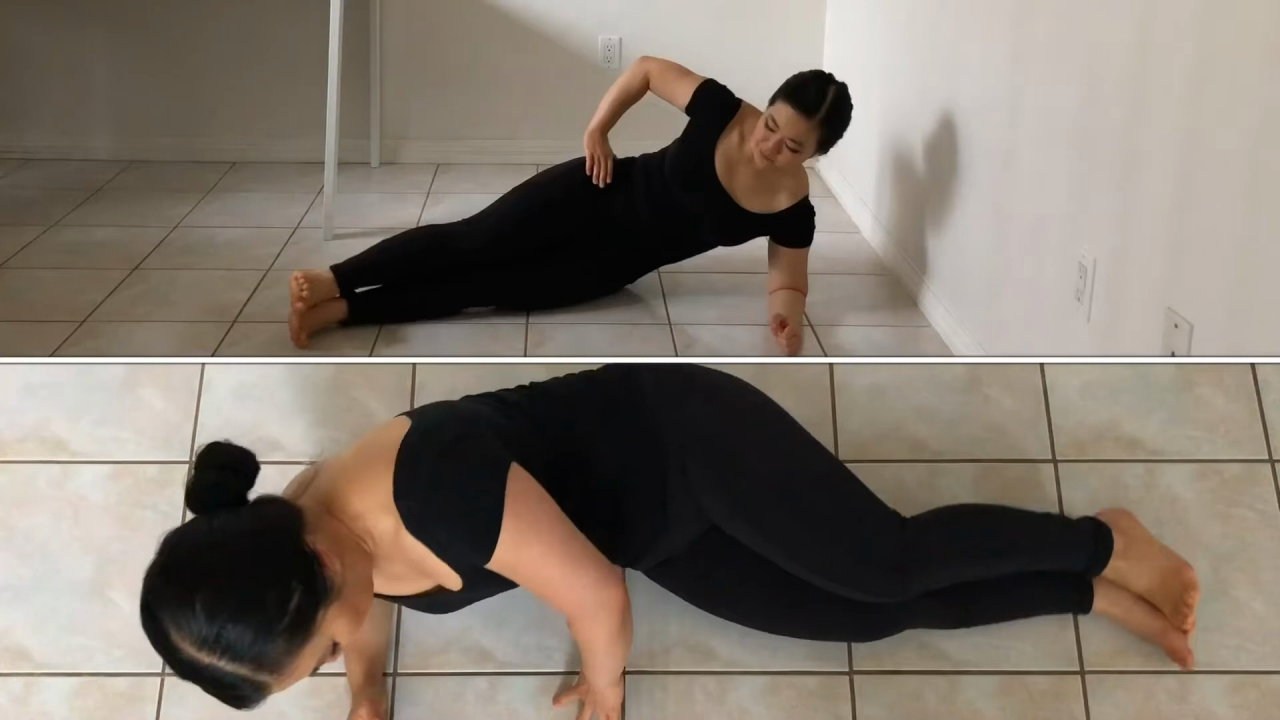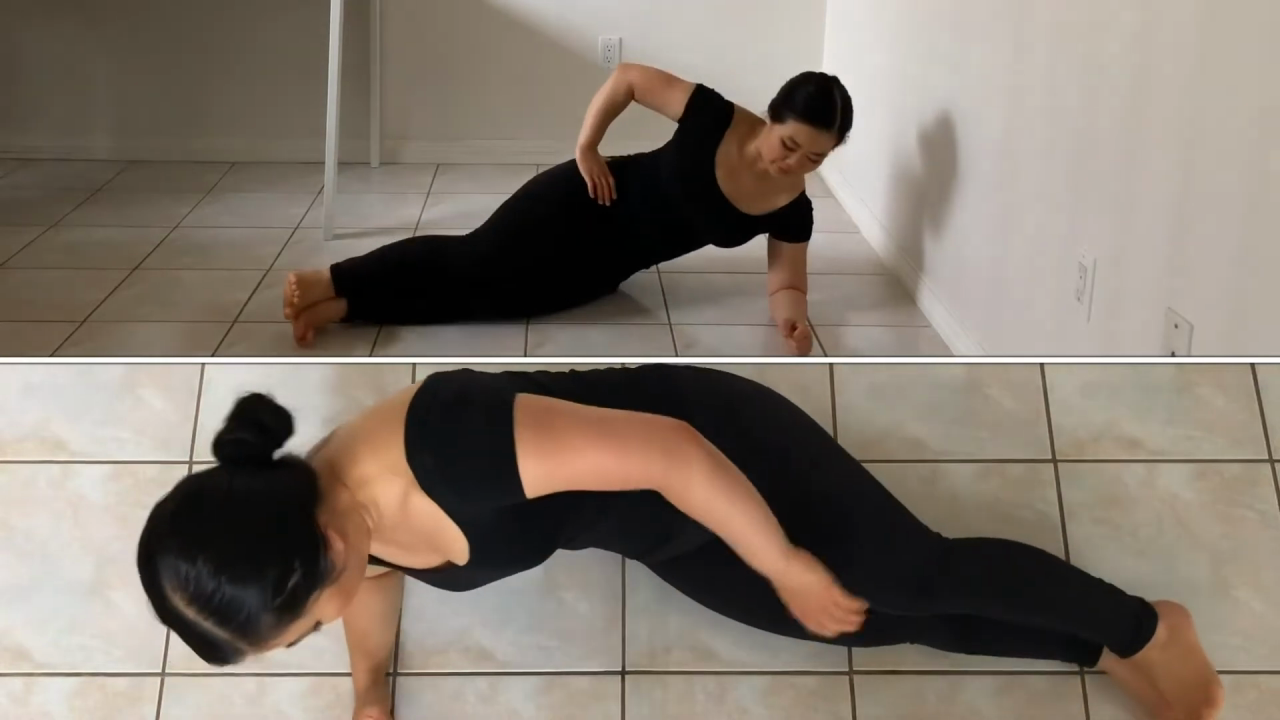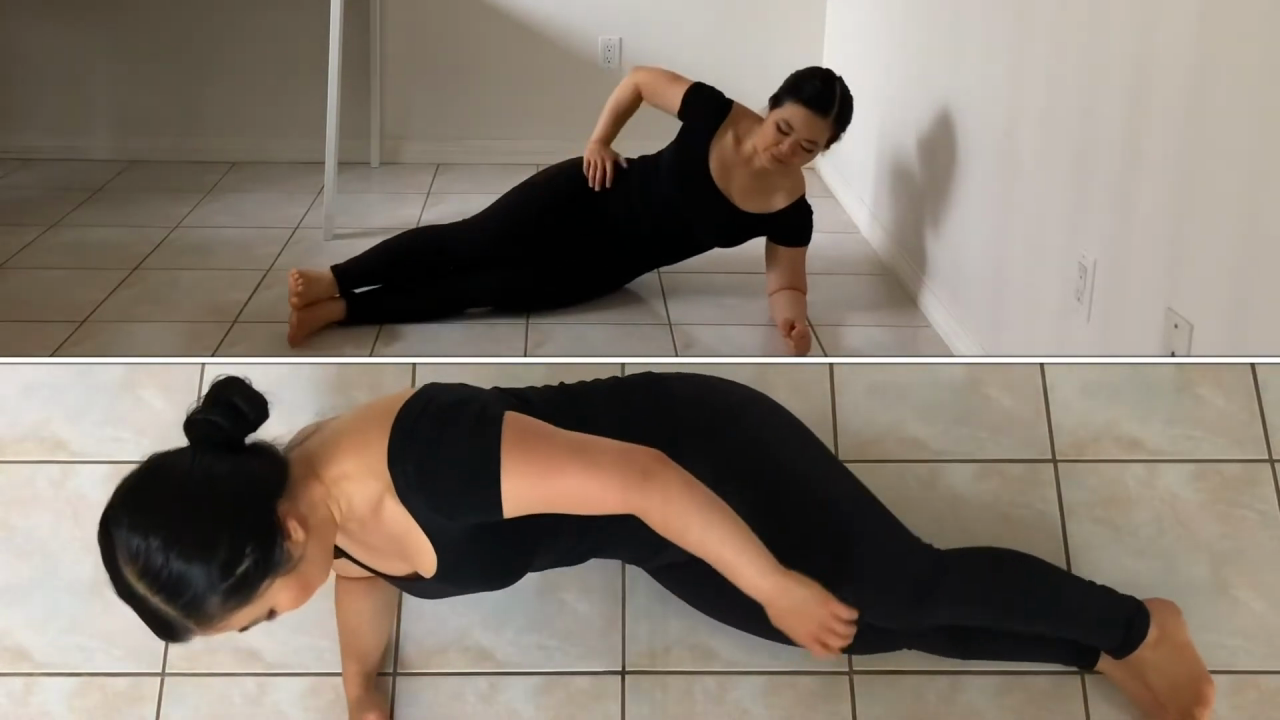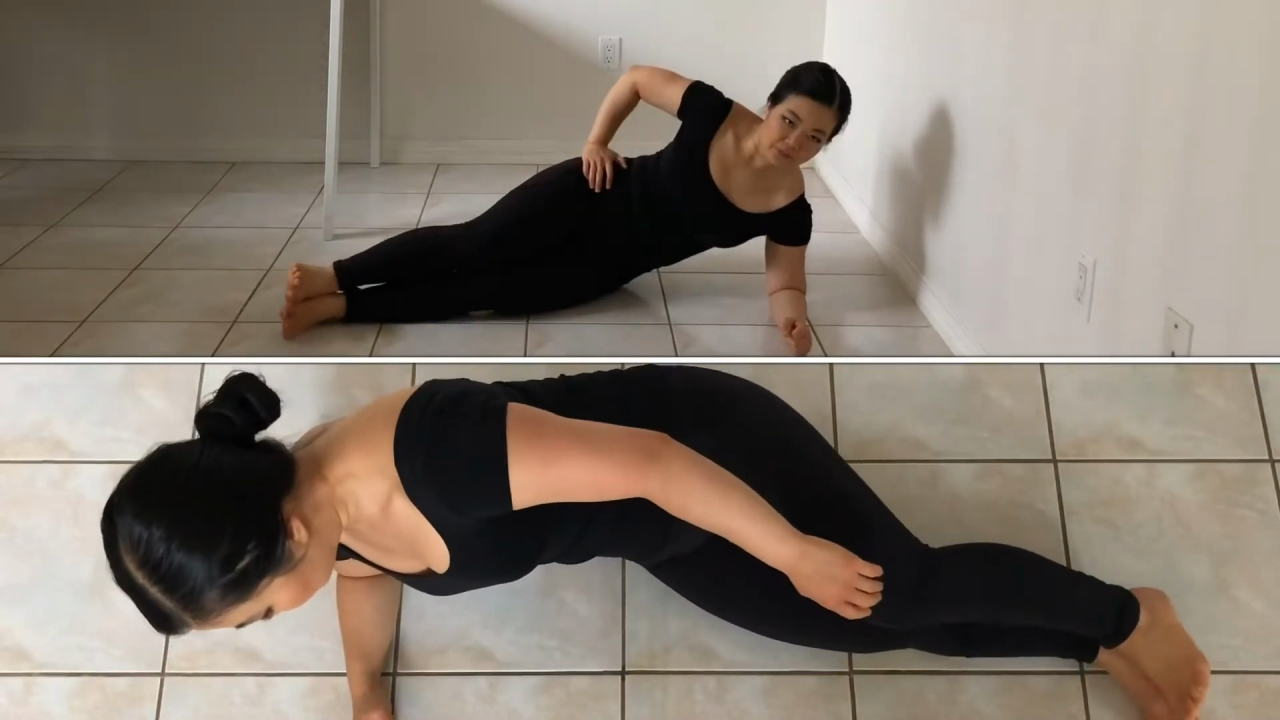
dt=1s
person 1, frame 1
left shoulder: (426, 481)
right shoulder: (292, 540)
left elbow: (597, 597)
right elbow: (365, 609)
left hip: (686, 436)
right hip: (657, 535)
left knee: (887, 563)
right knee: (872, 616)
left ankle: (1097, 546)
right ankle: (1092, 597)
person 1, frame 2
left shoulder: (438, 446)
right shoulder: (307, 508)
left elbow: (670, 448)
right elbow: (378, 575)
left wrist: (787, 569)
left hip: (710, 441)
right hip: (662, 538)
left knee: (915, 577)
right knee: (874, 621)
left ankle: (1142, 627)
person 1, frame 3
left shoulder: (419, 459)
right shoulder: (301, 505)
left elbow: (645, 478)
left wrist: (779, 589)
left hip: (698, 447)
right hip: (657, 543)
left knee: (905, 589)
right knee: (867, 626)
left ankle: (1133, 626)
person 1, frame 4
left shoulder: (427, 454)
right shoulder: (311, 510)
left elbow: (653, 461)
left wrist: (796, 552)
left hip: (705, 446)
right hip: (661, 538)
left knee: (906, 588)
right knee: (872, 628)
left ankle: (1128, 613)
person 2, frame 1
left shoulder: (792, 209)
right shoulder: (721, 110)
left elbow: (787, 282)
right elbow: (646, 68)
left wrist: (787, 316)
right wrist: (596, 131)
left hip: (614, 262)
right hip: (599, 194)
left knee: (485, 287)
right knee: (472, 242)
left ankle: (341, 310)
right ankle: (332, 280)
person 2, frame 2
left shoulder: (791, 209)
right shoulder: (714, 118)
left elbow: (786, 282)
right elbow: (626, 78)
left wrist: (794, 320)
right wrist: (585, 150)
left hip: (606, 266)
right hip: (586, 201)
left knee: (490, 296)
right knee: (476, 259)
left ankle: (340, 308)
right ankle: (329, 281)
person 2, frame 3
left shoulder: (789, 209)
right shoulder: (715, 114)
left elbow: (786, 283)
right elbow: (638, 80)
left wrist: (793, 319)
right wrist: (598, 142)
left hip: (610, 264)
right hip: (591, 196)
left knee: (487, 288)
right knee: (470, 243)
left ankle: (340, 310)
right ankle: (333, 280)
person 2, frame 4
left shoulder: (789, 208)
right shoulder: (714, 113)
left elbow: (784, 282)
right elbow: (636, 79)
left wrist: (794, 321)
right wrist: (596, 142)
left hip: (611, 263)
right hip: (593, 196)
left knee: (489, 291)
right knee: (474, 246)
left ankle: (338, 307)
right ankle: (333, 276)
